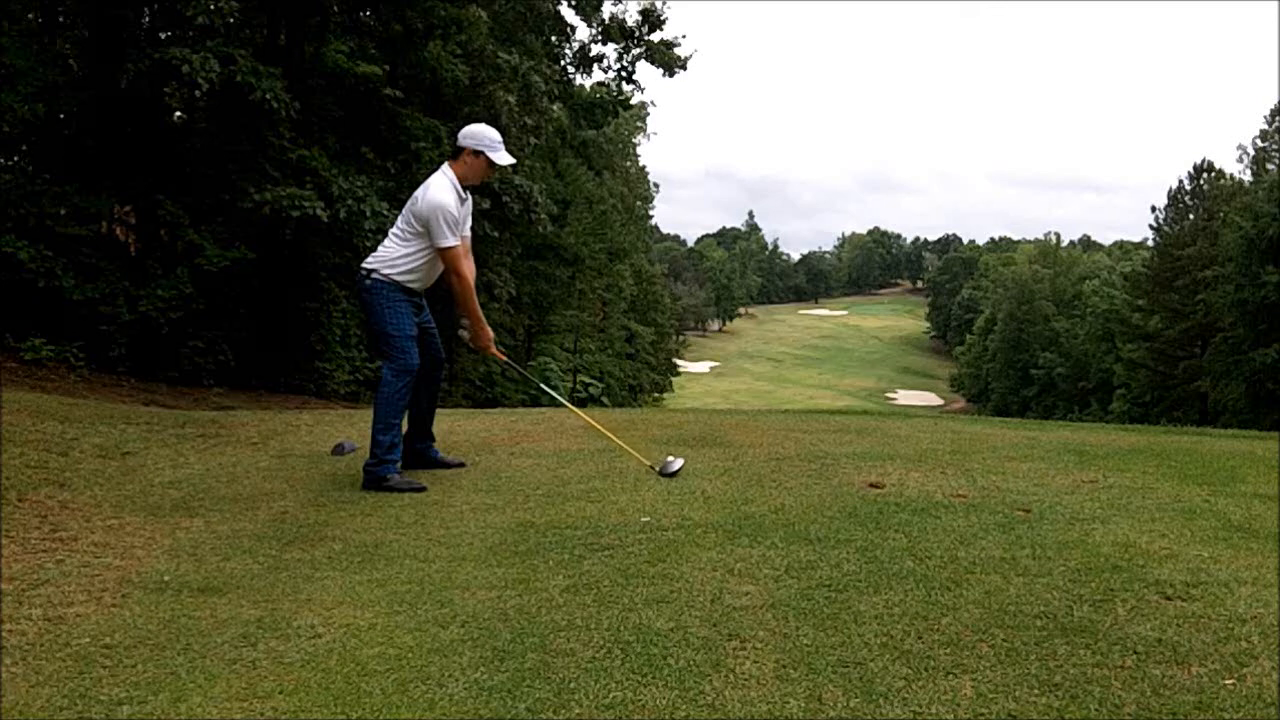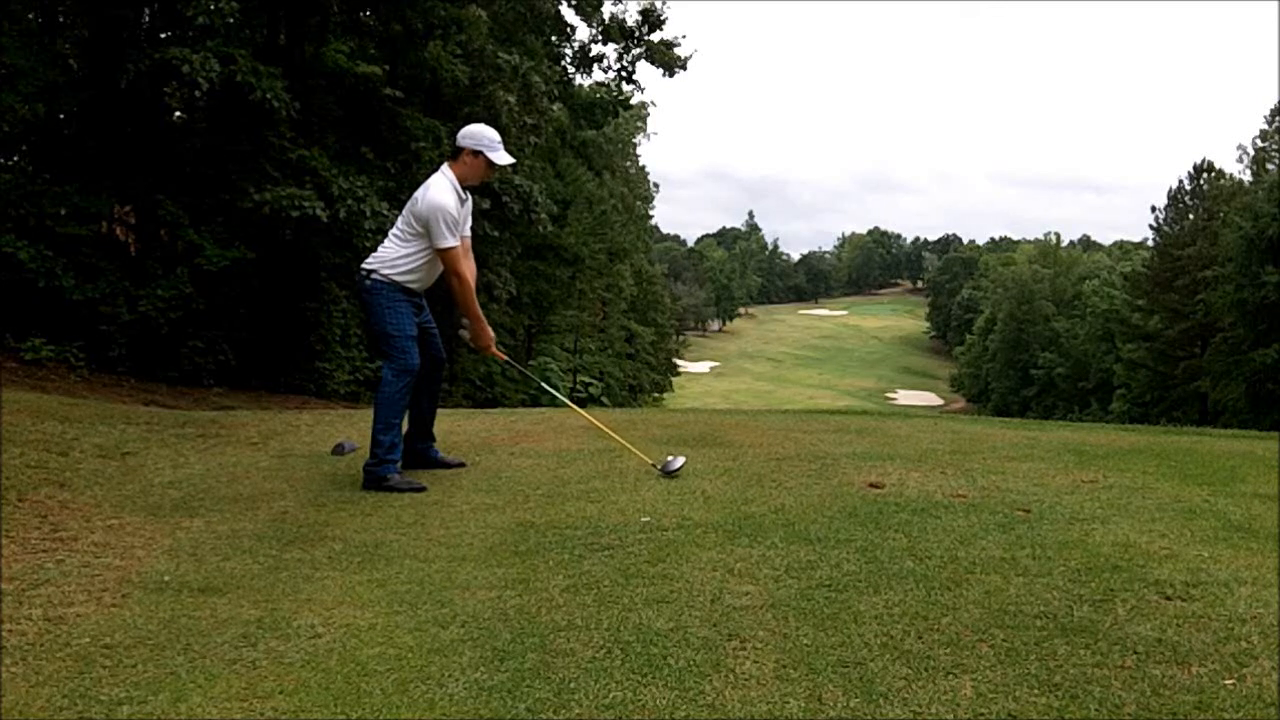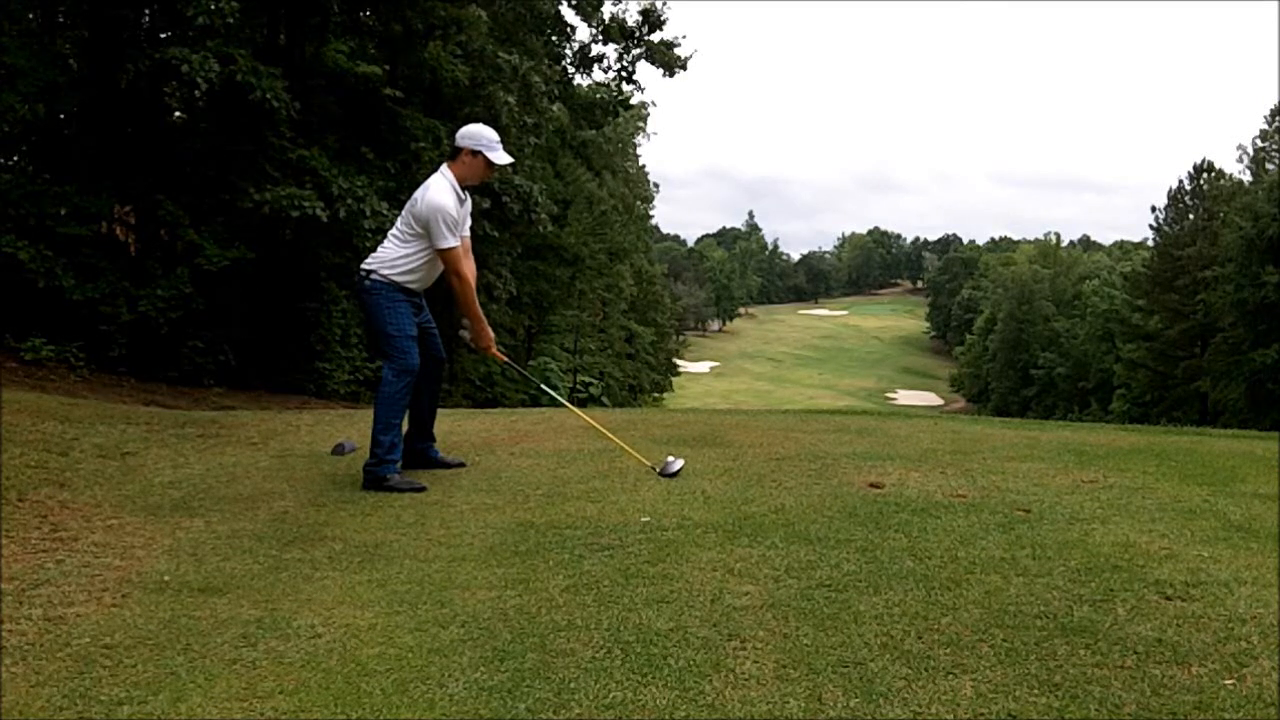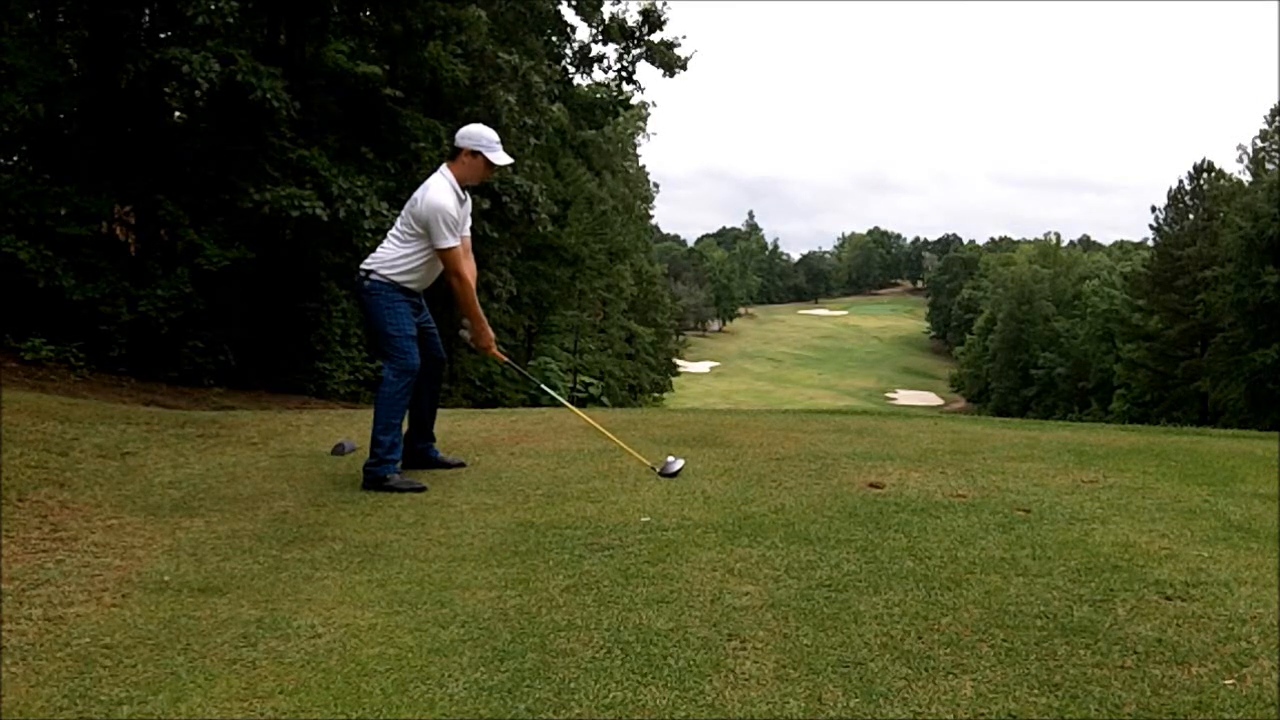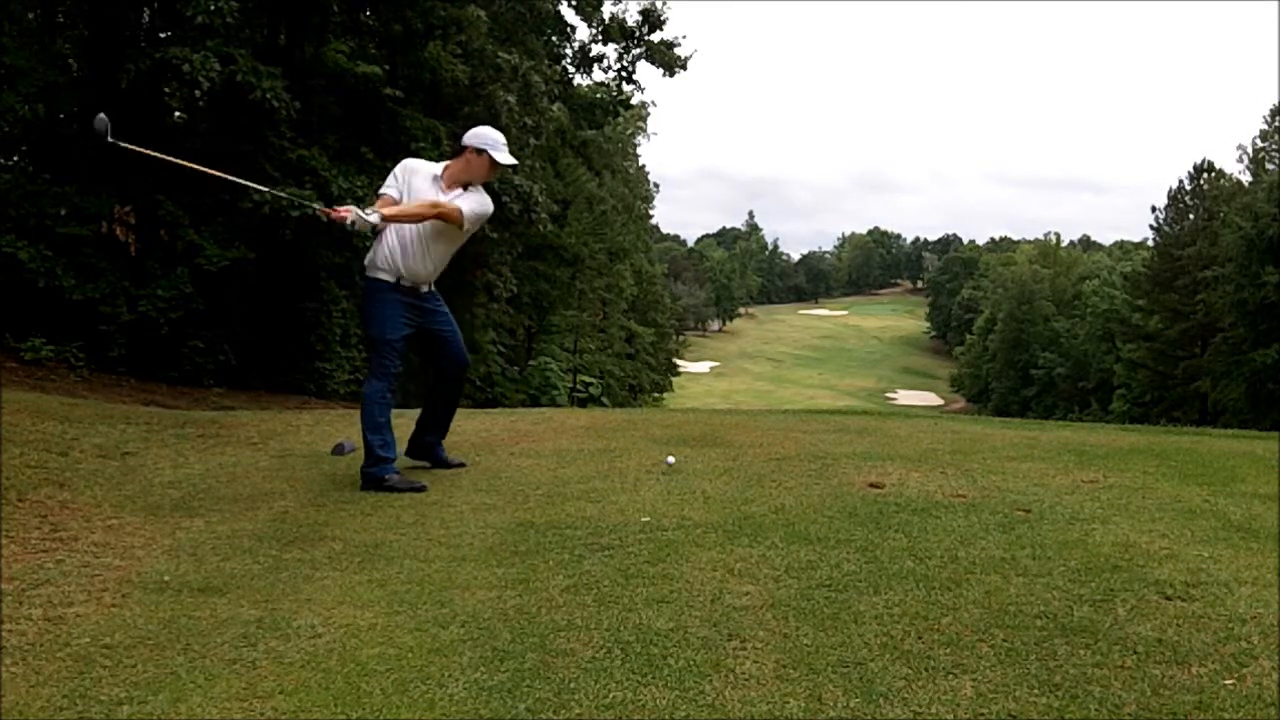
dt=0.7s
person 1, frame 1
left shoulder: (461, 195)
right shoulder: (440, 198)
left elbow: (465, 261)
right elbow: (456, 272)
left wrist: (469, 319)
right wrist: (479, 326)
left hip: (408, 289)
right hip: (385, 286)
left knee: (431, 362)
right knee: (403, 365)
left ankle: (418, 449)
right ankle: (381, 468)
person 1, frame 2
left shoulder: (461, 196)
right shoulder: (440, 199)
left elbow: (466, 261)
right elbow: (455, 273)
left wrist: (470, 319)
right wrist: (479, 326)
left hip: (409, 289)
right hip: (385, 286)
left knee: (432, 362)
right knee: (403, 366)
left ankle: (418, 448)
right ankle: (381, 468)
person 1, frame 3
left shoulder: (460, 196)
right shoulder: (440, 199)
left elbow: (466, 261)
right elbow: (456, 274)
left wrist: (471, 319)
right wrist: (480, 326)
left hip: (408, 290)
right hip: (385, 287)
left knee: (432, 361)
right knee: (404, 366)
left ankle: (418, 449)
right ankle: (381, 468)
person 1, frame 4
left shoulder: (460, 196)
right shoulder: (439, 200)
left elbow: (467, 261)
right elbow: (456, 274)
left wrist: (471, 320)
right wrist: (480, 326)
left hip: (408, 291)
right hip: (384, 287)
left knee: (432, 361)
right knee: (404, 366)
left ankle: (418, 449)
right ankle: (381, 468)
person 1, frame 5
left shoulder: (480, 204)
right shoulder: (411, 169)
left elbow: (431, 209)
right elbow: (381, 211)
left wrist: (374, 216)
right wrist: (362, 217)
left hip: (425, 292)
right hip: (384, 284)
left knee: (455, 363)
right knee: (384, 372)
left ankle: (426, 444)
right ankle: (378, 469)
